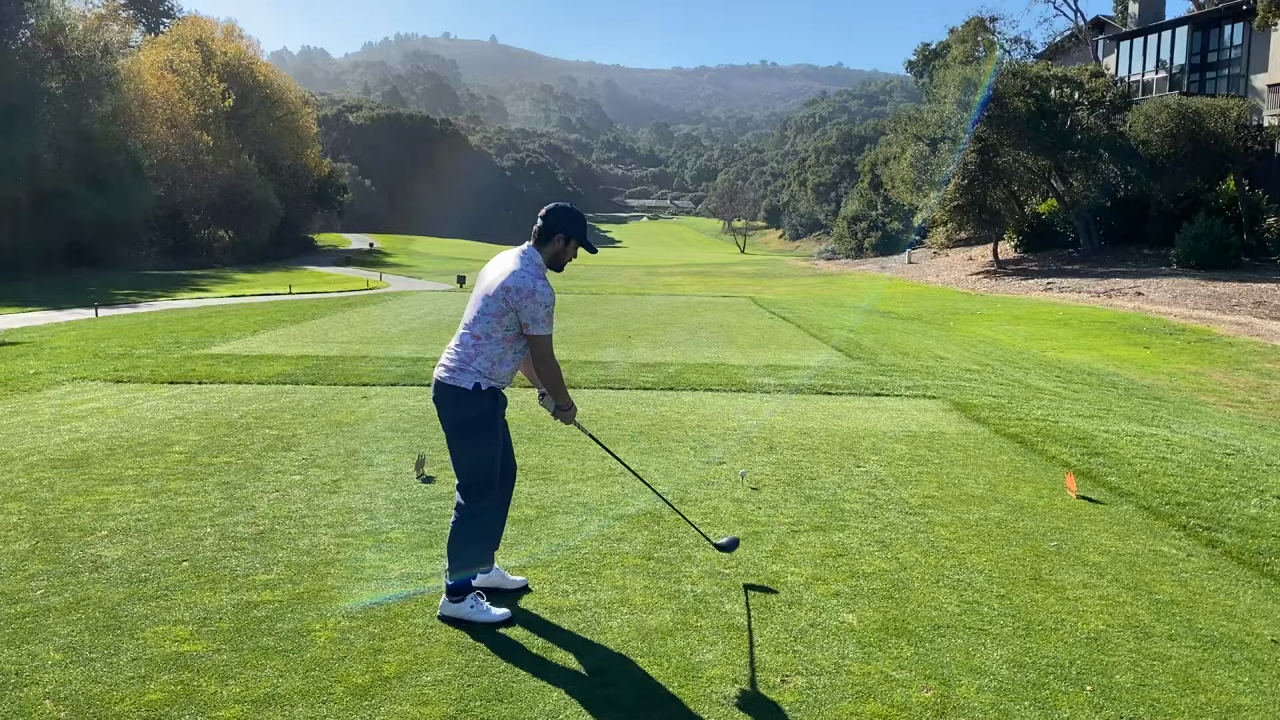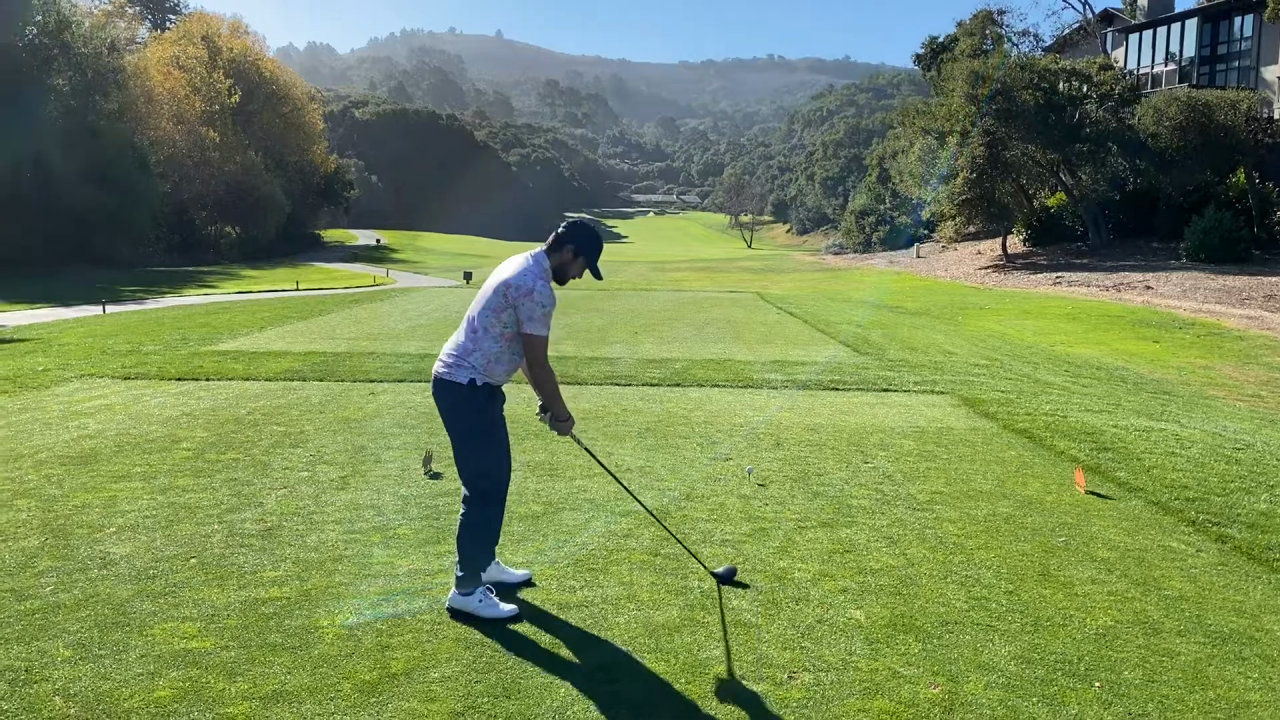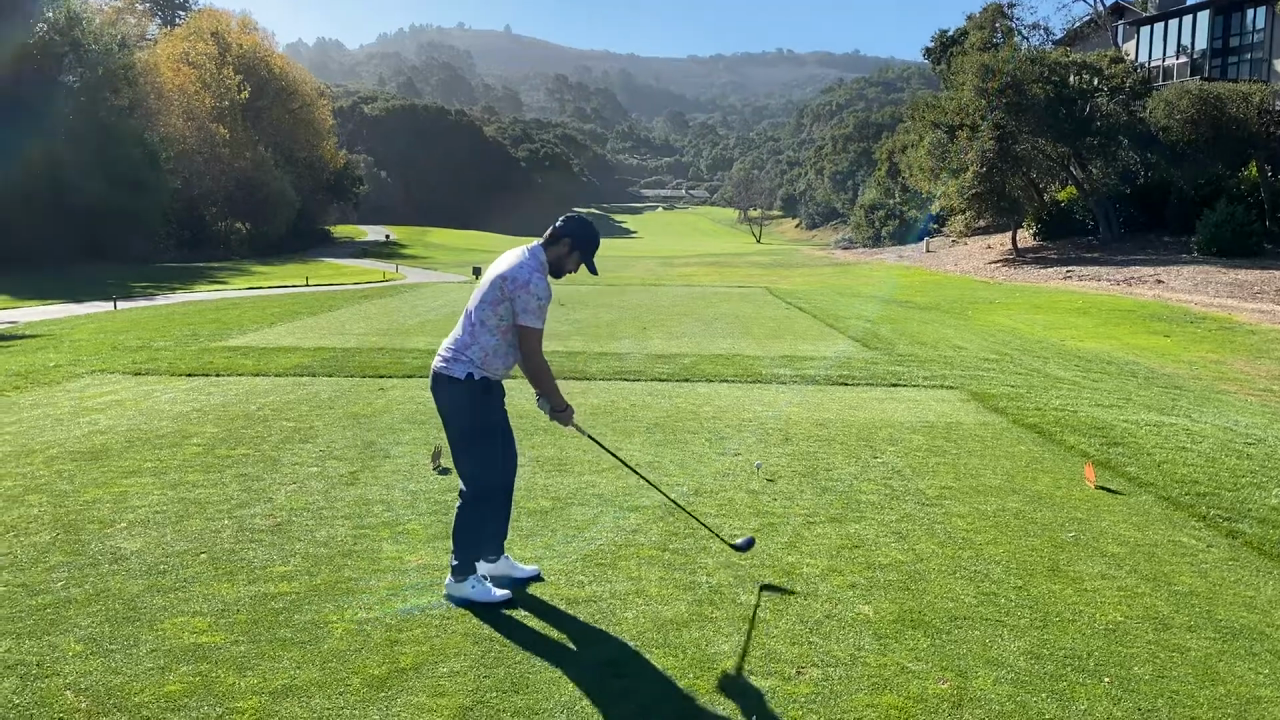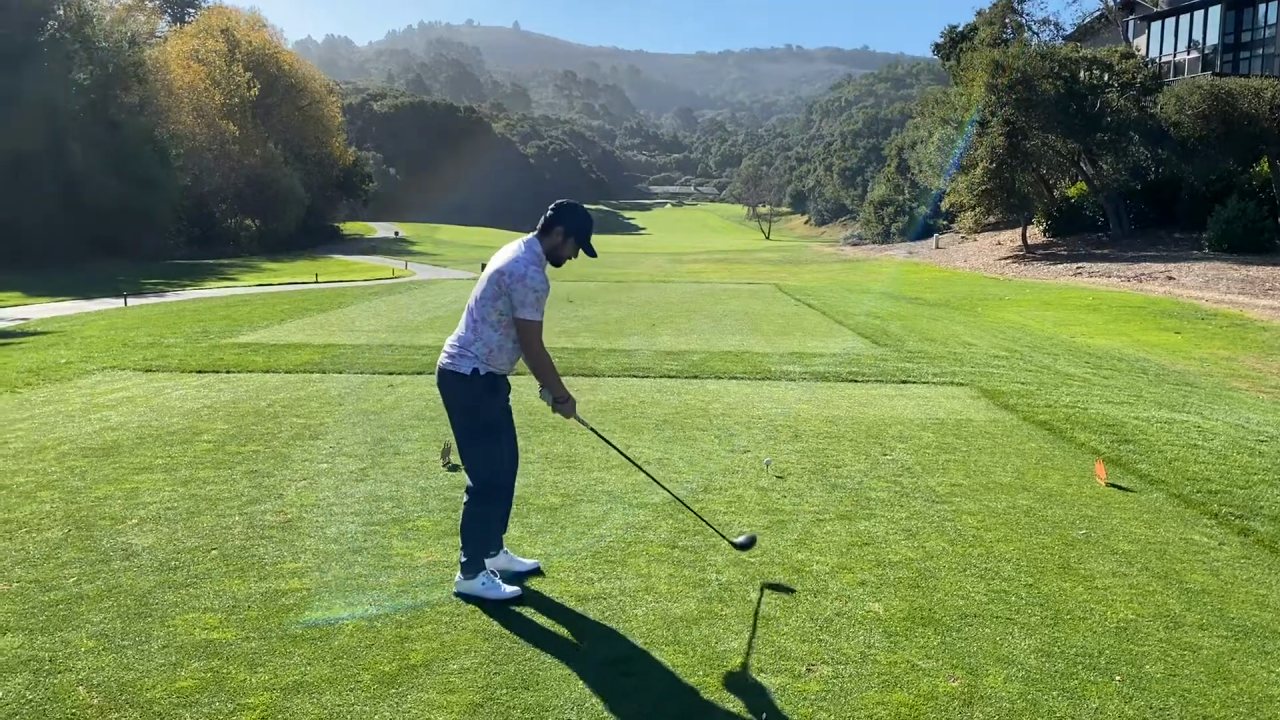
dt=0.4s
person 1, frame 1
left shoulder: (507, 261)
right shoulder: (535, 287)
right elbow: (544, 359)
left wrist: (542, 388)
right wrist: (565, 404)
left hip: (466, 387)
right hip: (469, 393)
left knee: (500, 476)
right knee: (478, 491)
left ankle: (481, 566)
right ankle: (457, 595)
person 1, frame 2
left shoulder: (522, 266)
right shoulder: (536, 288)
right elbow: (537, 362)
left wrist: (546, 400)
right wrist: (560, 412)
left hip: (469, 383)
right hip: (465, 387)
left knee: (496, 475)
right knee: (484, 485)
left ankle: (483, 561)
right ankle: (467, 588)
person 1, frame 3
left shoulder: (519, 259)
right shoulder: (532, 281)
right elbow: (531, 356)
left wrist: (544, 394)
right wrist: (559, 404)
left hip: (471, 378)
right hip: (464, 383)
left knee: (501, 467)
right knee: (483, 479)
left ankle: (490, 555)
right ankle: (462, 575)
person 1, frame 4
left shoulder: (518, 254)
right shoulder: (530, 273)
right elbow: (532, 348)
left wrist: (550, 386)
right wrist: (561, 395)
left hip: (479, 375)
right hip: (471, 378)
left knee: (503, 466)
right knee: (487, 477)
left ankle: (491, 551)
right ankle: (471, 572)
